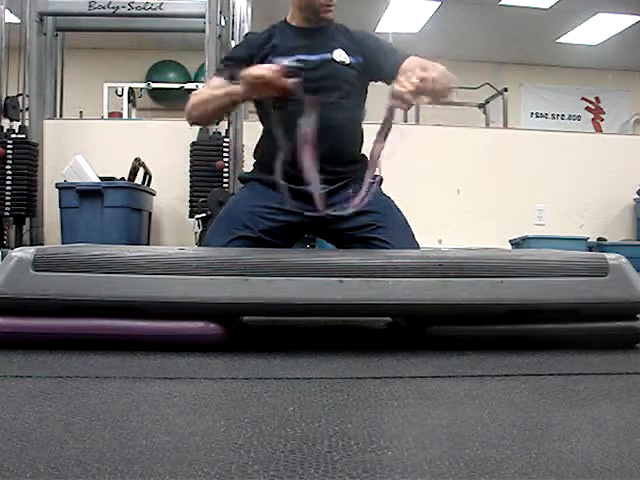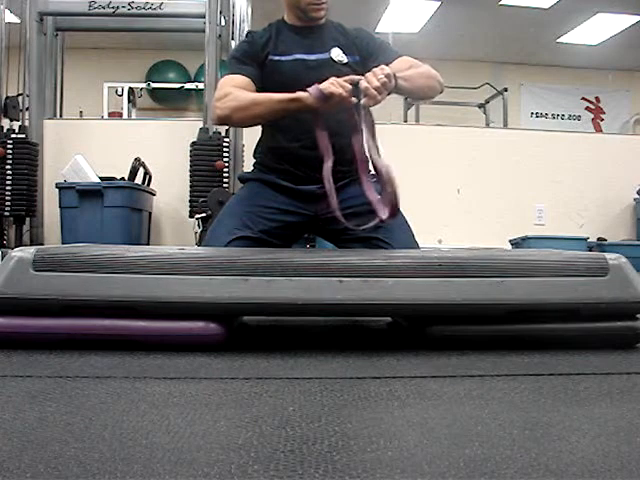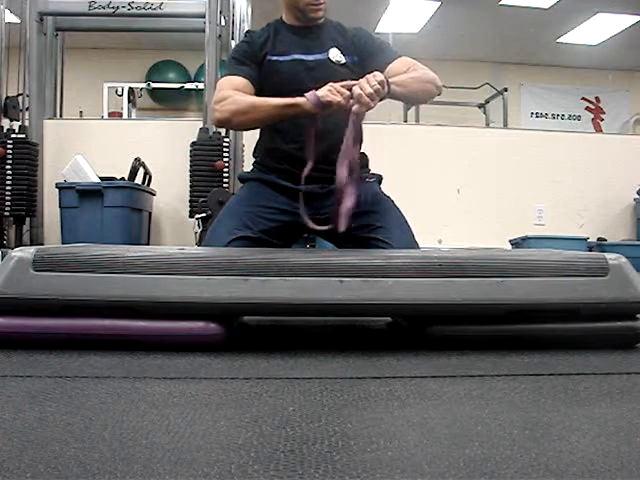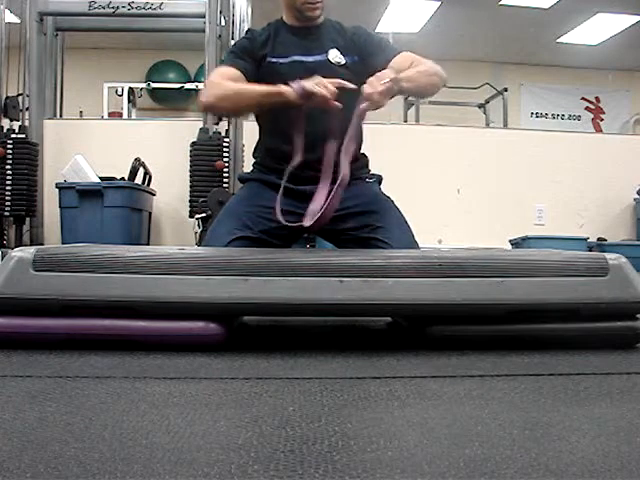
dt=0.3s
person 1, frame 1
left shoulder: (360, 44)
right shoulder: (257, 46)
left elbow: (442, 77)
right elbow: (197, 110)
left wrist: (422, 81)
right wrist: (241, 90)
left hip: (348, 186)
right hip: (273, 186)
person 1, frame 2
left shoulder: (357, 41)
right shoulder: (258, 45)
left elbow: (432, 81)
right elbow: (224, 108)
left wrist: (393, 79)
right wrist: (307, 98)
left hip: (348, 184)
right hip: (274, 185)
person 1, frame 3
left shoulder: (356, 40)
right shoulder: (256, 45)
left elbow: (430, 83)
right elbow: (223, 110)
left wrist: (385, 85)
right wrist: (306, 103)
right hip: (274, 185)
person 1, frame 4
left shoulder: (356, 40)
right shoulder: (257, 43)
left elbow: (433, 75)
right elbow: (212, 97)
left wrist: (395, 81)
right wrist: (290, 92)
left hip: (348, 183)
right hip: (274, 184)
